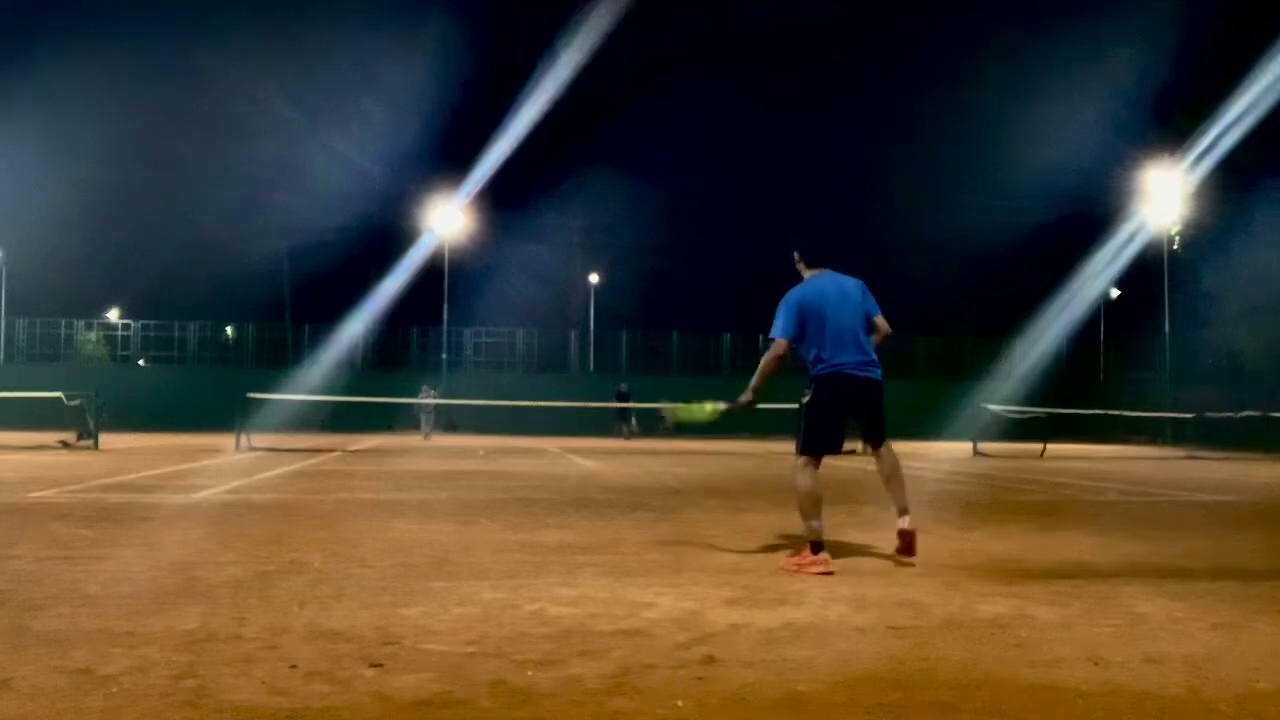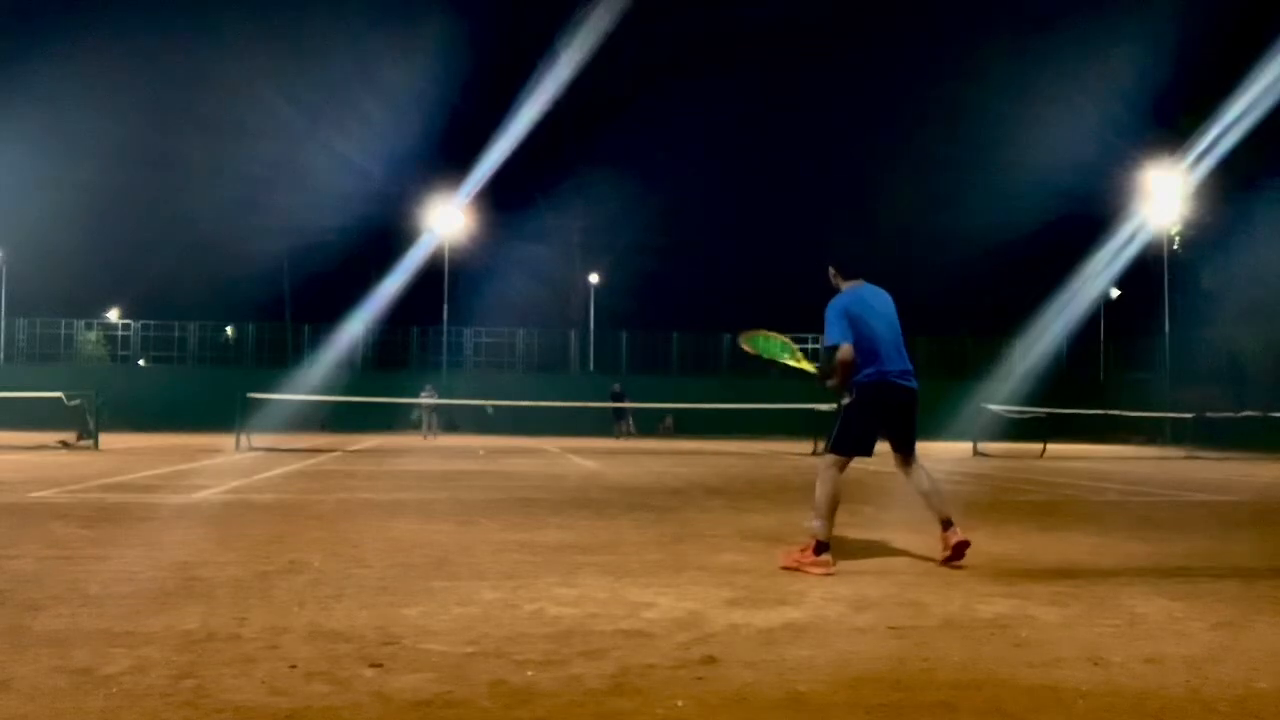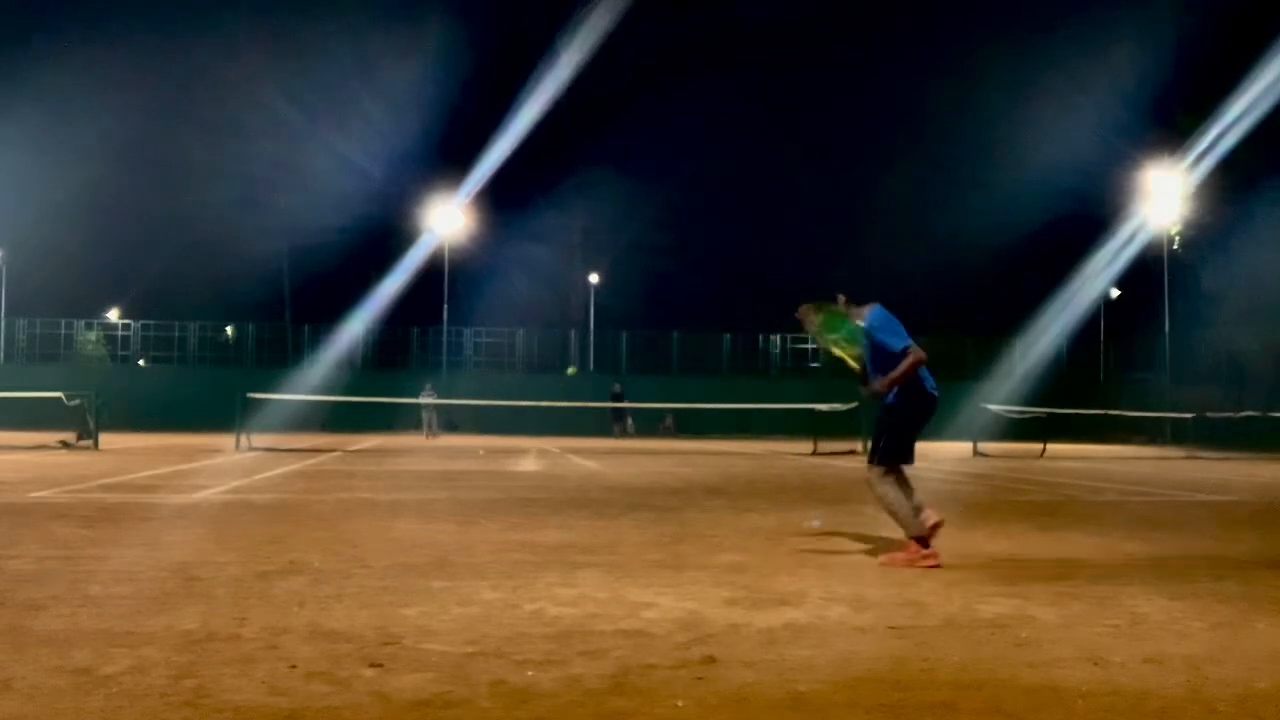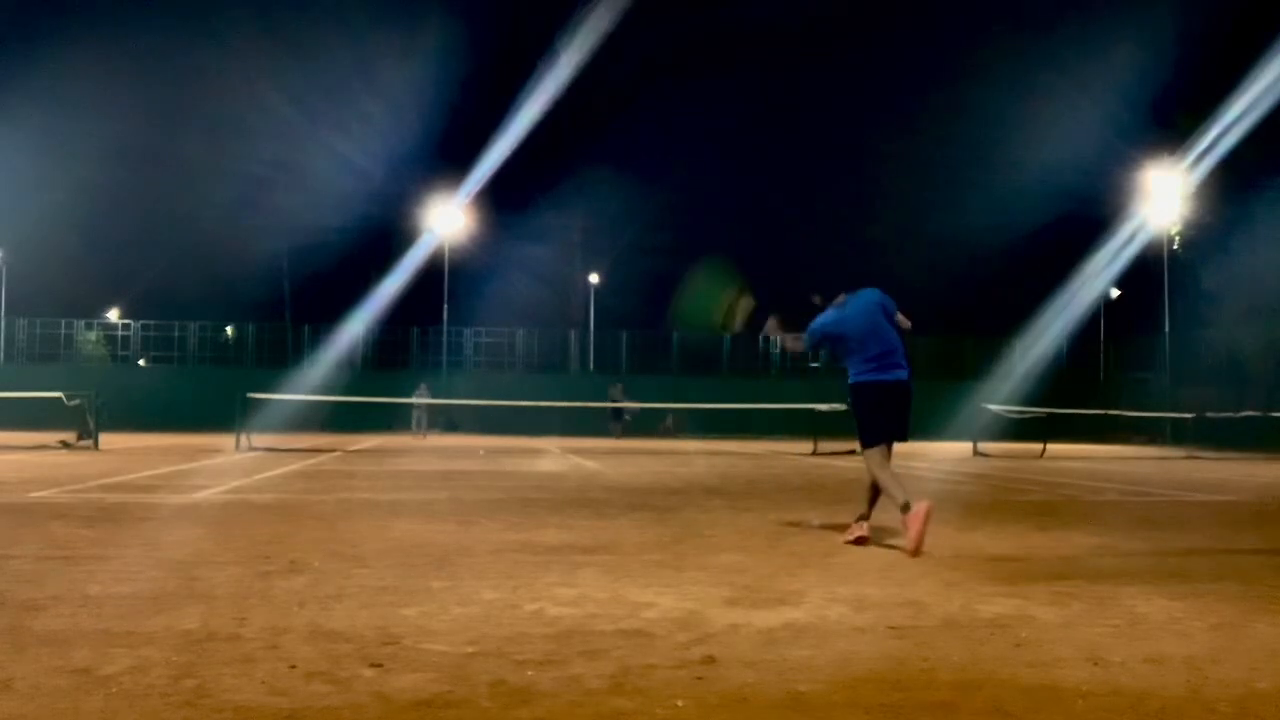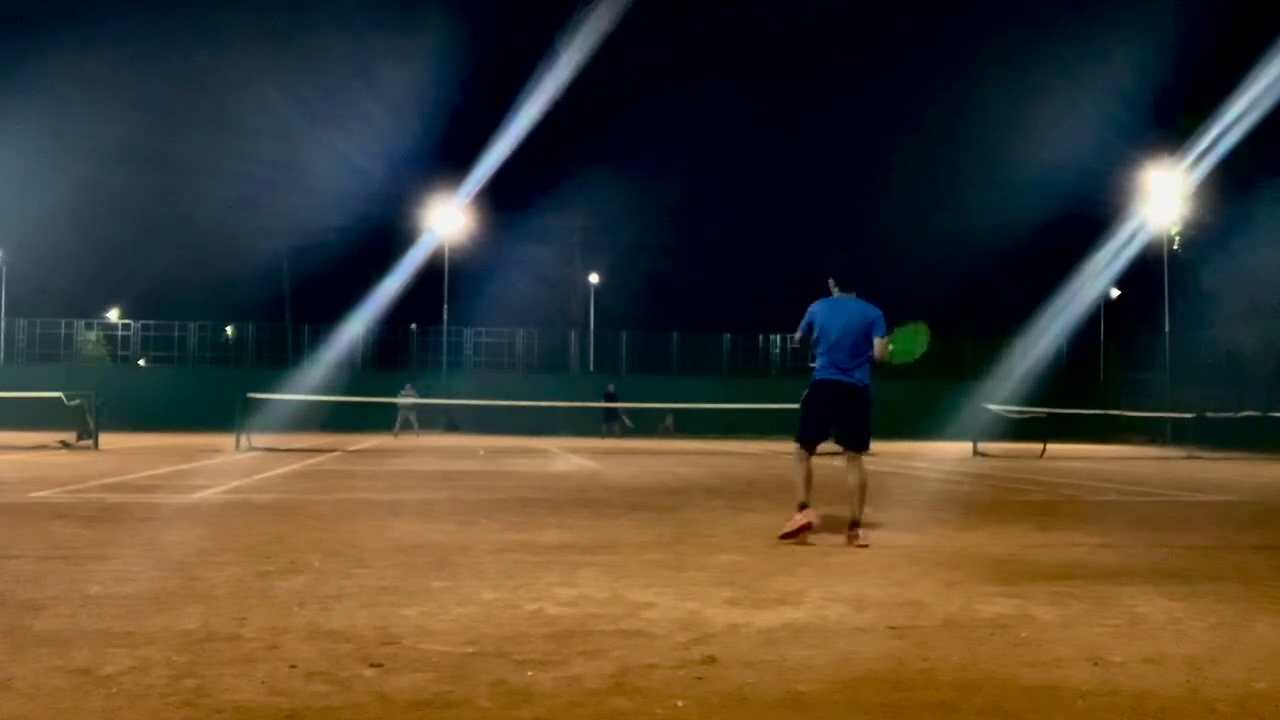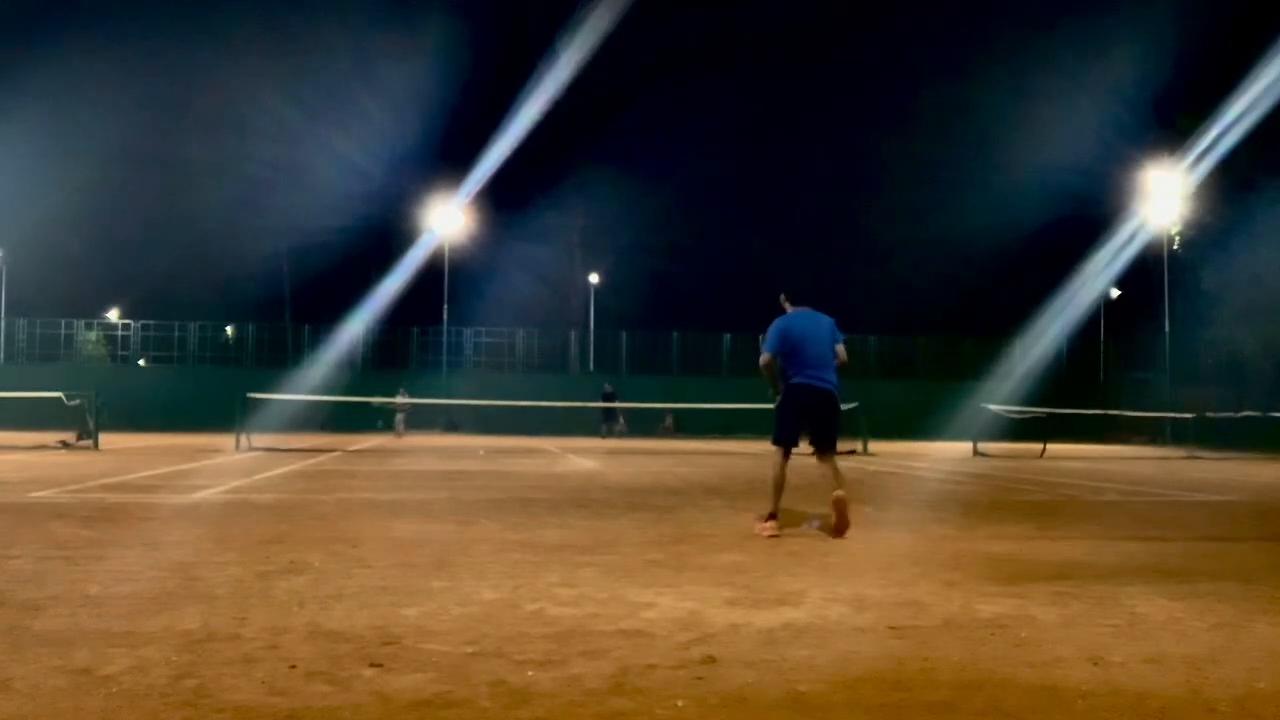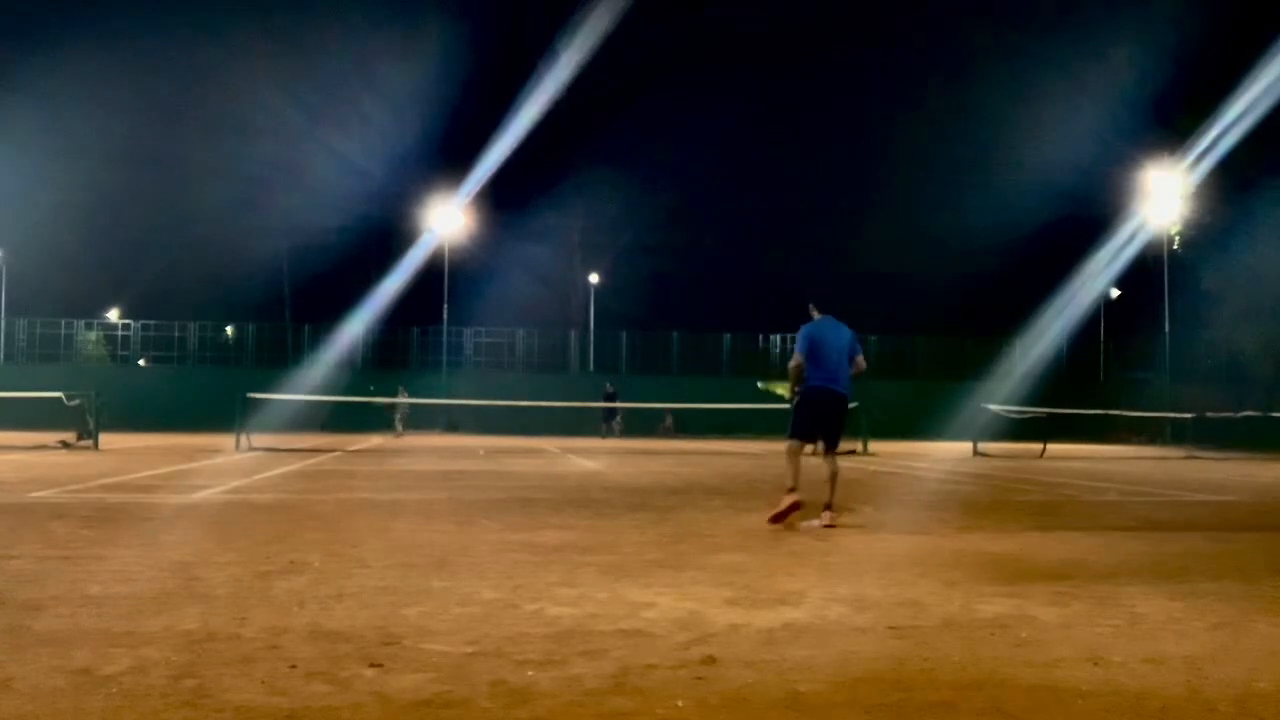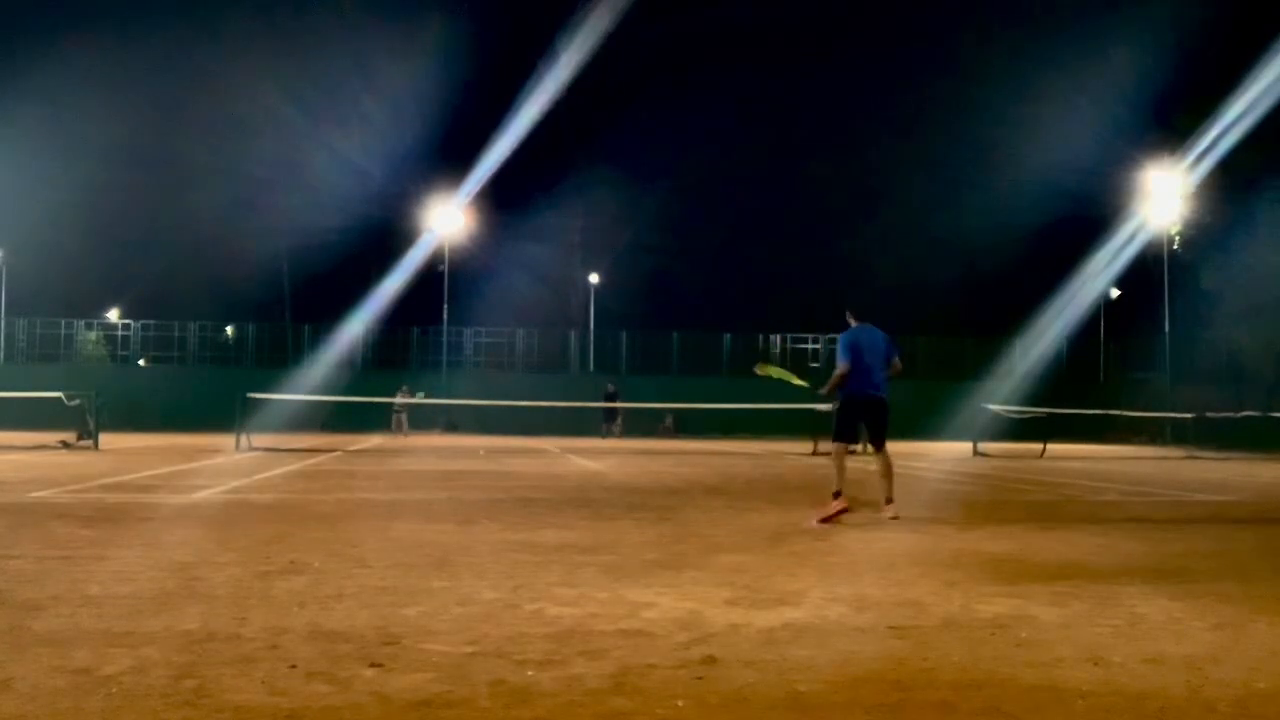
dt=0.5s
person 1, frame 1
left shoulder: (796, 298)
right shoulder: (855, 286)
left elbow: (779, 350)
right elbow: (883, 329)
left wrist: (752, 391)
left hip: (829, 383)
right hip: (868, 379)
left knee: (805, 464)
right knee: (879, 445)
left ankle: (816, 552)
right ankle: (904, 519)
person 1, frame 2
left shoulder: (839, 305)
right shoulder: (883, 296)
left elbow: (846, 355)
left wrist: (837, 380)
right wrist: (846, 374)
left hip: (869, 390)
right hip: (904, 388)
left knee: (830, 465)
right knee: (908, 462)
left ankle: (818, 552)
right ankle: (950, 532)
person 1, frame 3
left shoulder: (876, 324)
right shoulder: (867, 322)
left elbow: (917, 355)
left wrist: (888, 381)
left hip: (906, 402)
right hip: (904, 401)
left knee: (877, 476)
right knee: (889, 466)
left ankle: (920, 547)
right ankle: (922, 515)
person 1, frame 4
left shoulder: (825, 324)
right shoulder: (873, 296)
left elbow: (799, 345)
right elbow: (905, 325)
left hip: (866, 388)
right hip: (899, 384)
left knee: (875, 460)
right knee: (881, 456)
left ankle: (909, 509)
right ankle: (862, 522)
person 1, frame 5
left shoulder: (818, 308)
right shoulder: (873, 314)
left elbow: (799, 337)
right elbow: (880, 353)
left hip: (823, 386)
right hip: (857, 390)
left knee: (803, 453)
right knee: (854, 459)
left ankle: (804, 510)
right ankle: (856, 528)
person 1, frame 6
left shoulder: (781, 324)
right shoulder: (827, 322)
left elbow: (765, 361)
right elbow: (842, 358)
left wrist: (776, 387)
left hip: (796, 391)
right hip: (827, 394)
left knee: (781, 454)
right knee: (825, 455)
left ankle: (772, 520)
right ankle: (838, 493)
person 1, frame 7
left shoulder: (808, 330)
right shoulder: (847, 332)
left elbow: (796, 363)
right elbow: (860, 365)
left wrist: (792, 387)
left hip: (813, 393)
right hip: (839, 396)
left knee: (793, 448)
right knee: (830, 454)
left ankle: (791, 494)
right ankle: (828, 511)
person 1, frame 8
left shoulder: (847, 337)
right shoulder: (882, 337)
left elbow: (844, 369)
right elbow: (896, 367)
left wrist: (828, 389)
left hip: (852, 397)
right hip: (878, 398)
left knee: (838, 450)
right knee: (880, 450)
left ankle: (838, 498)
right ankle: (889, 504)
